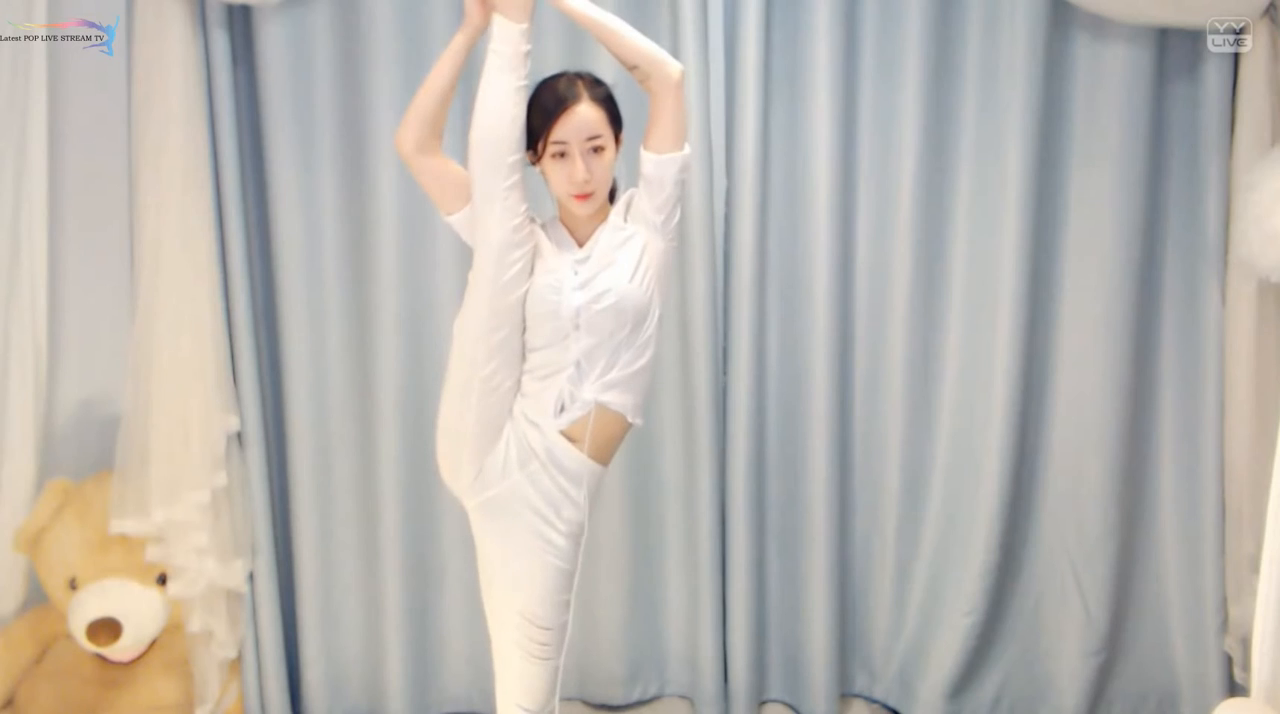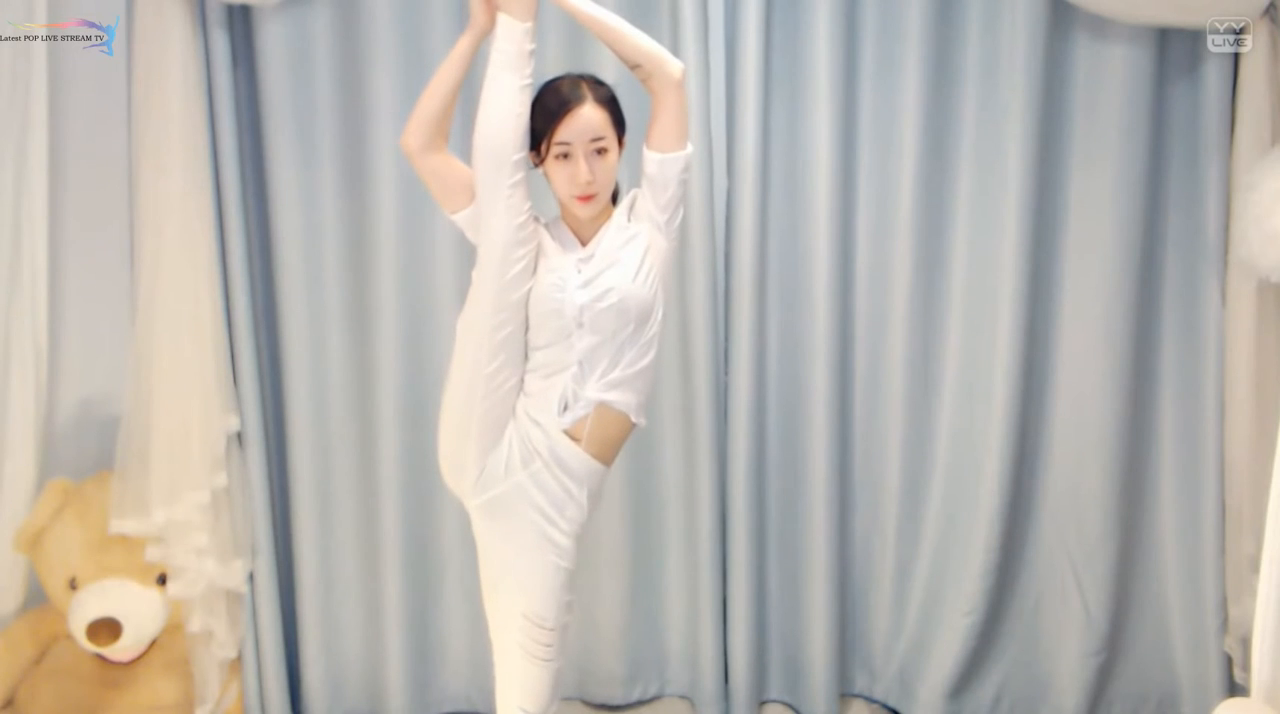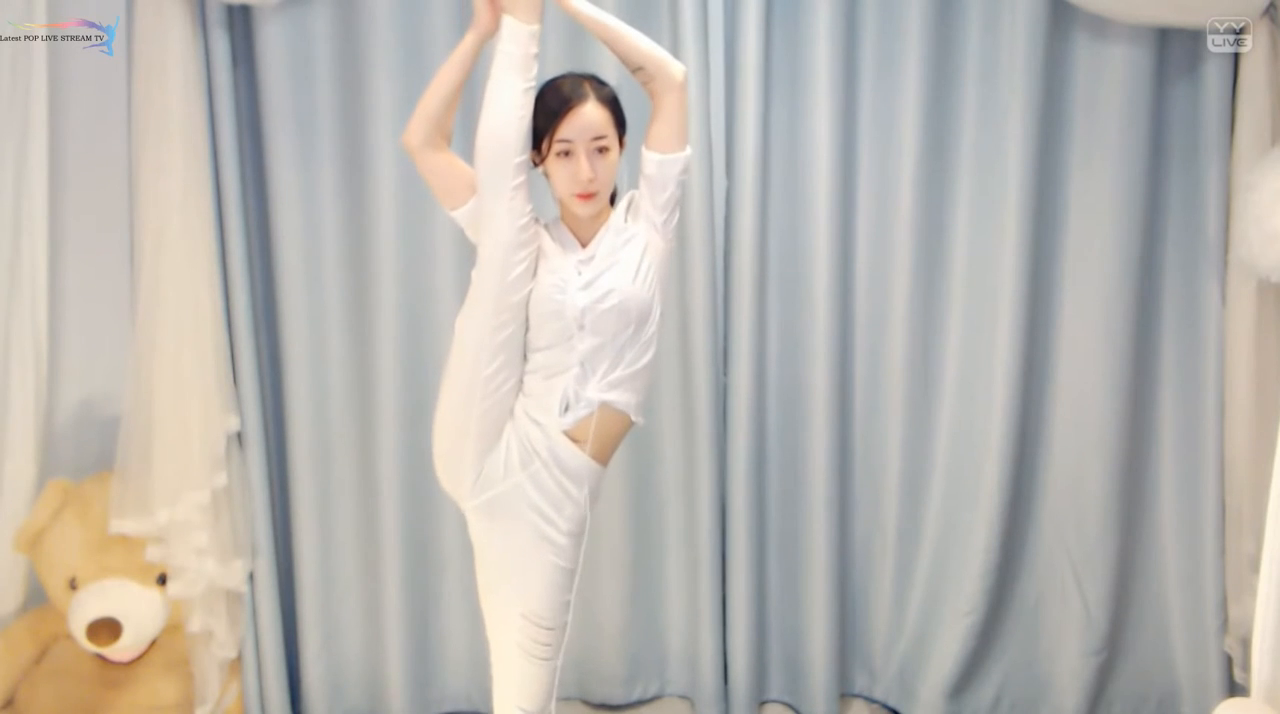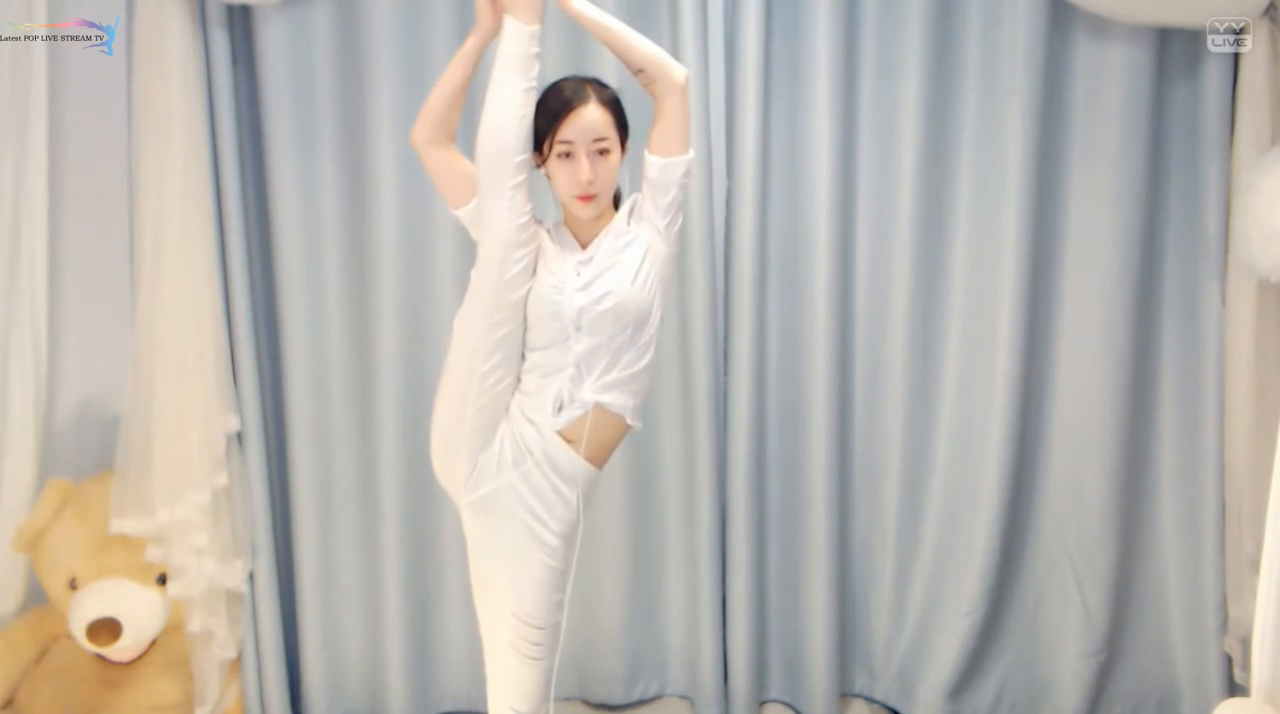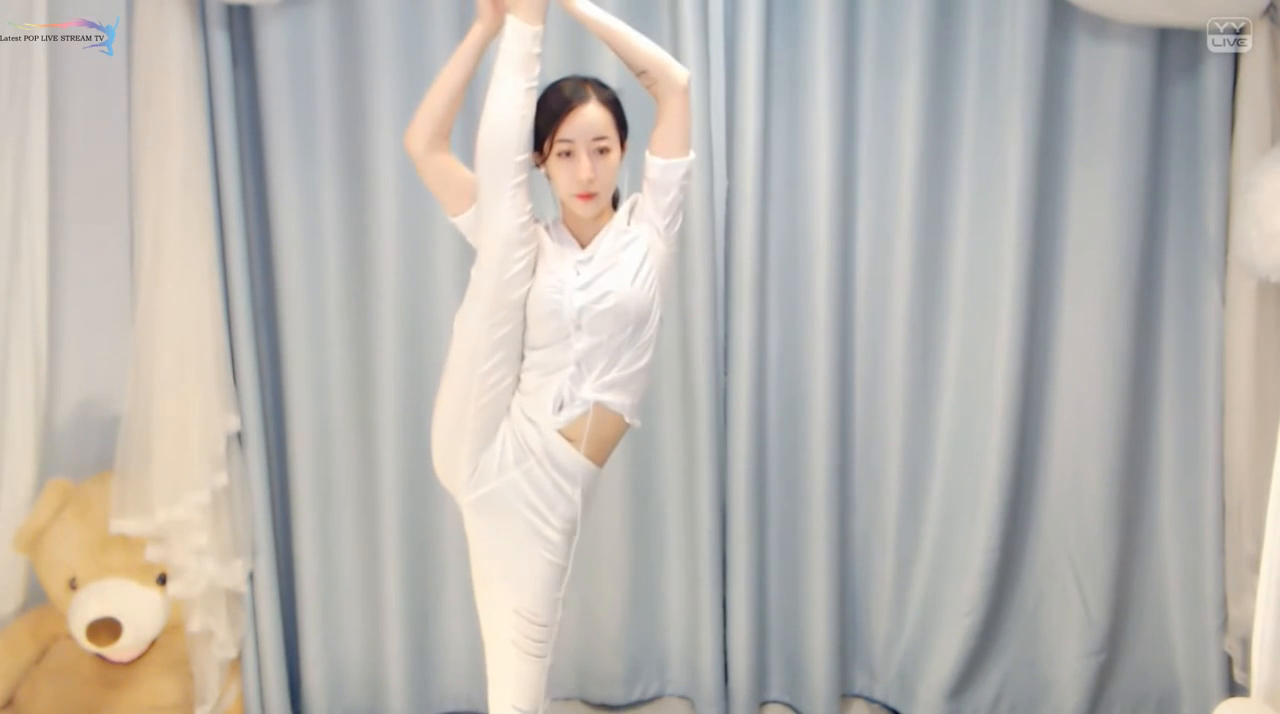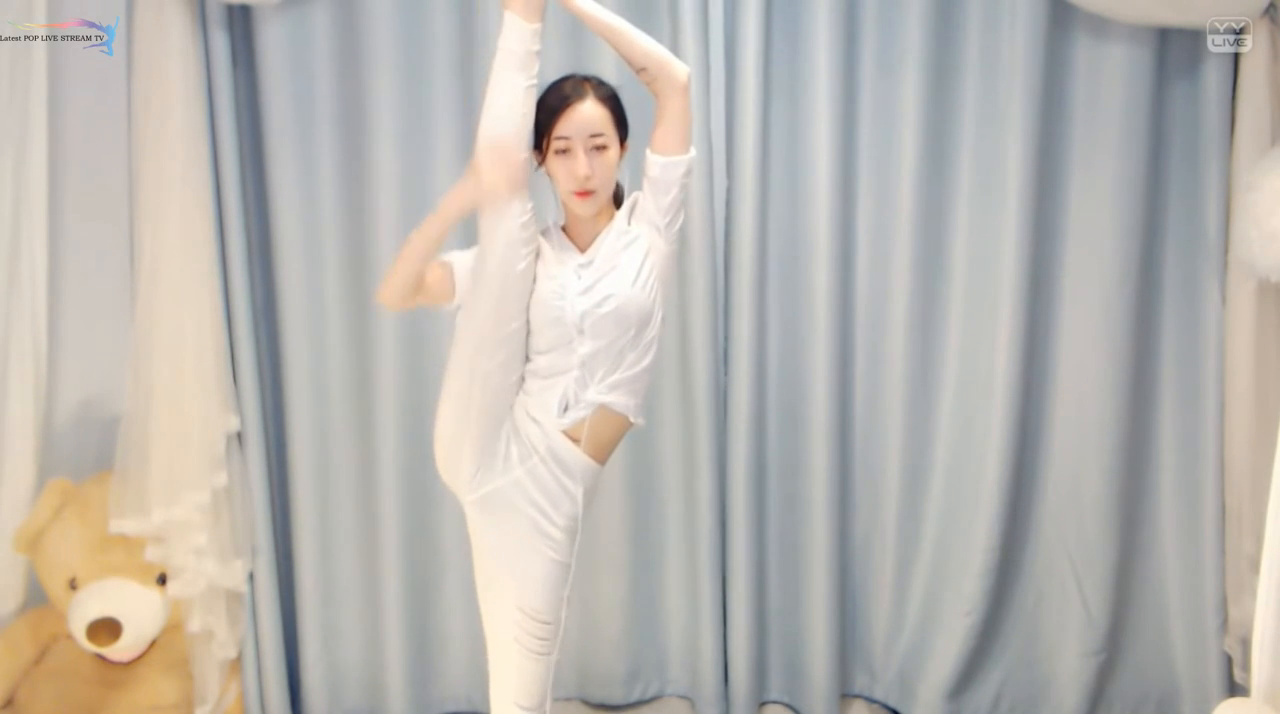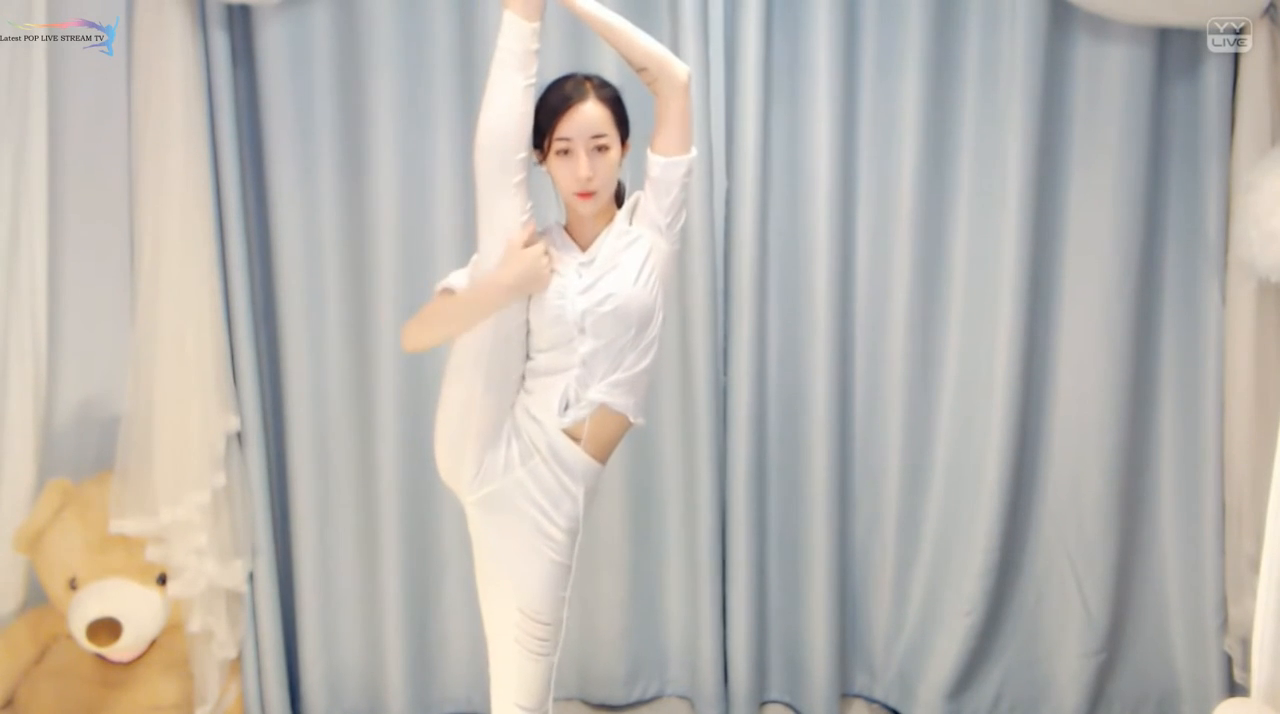
dt=0.5s
person 1, frame 1
left shoulder: (646, 225)
right shoulder: (524, 244)
left elbow: (666, 76)
right elbow: (416, 145)
left hip: (554, 482)
right hip: (495, 453)
person 1, frame 2
left shoulder: (649, 223)
right shoulder: (528, 244)
left elbow: (667, 75)
right elbow: (420, 144)
left hip: (555, 481)
right hip: (495, 451)
person 1, frame 3
left shoulder: (647, 224)
right shoulder: (526, 244)
left elbow: (669, 78)
right elbow: (422, 141)
left hip: (554, 483)
right hip: (492, 453)
person 1, frame 4
left shoulder: (649, 229)
right shoulder: (526, 245)
left elbow: (671, 81)
right elbow: (429, 138)
left hip: (546, 484)
right hip: (485, 448)
person 1, frame 5
left shoulder: (647, 228)
right shoulder: (525, 247)
left elbow: (672, 82)
right elbow: (422, 147)
left hip: (548, 483)
right hip: (486, 449)
person 1, frame 6
left shoulder: (650, 228)
right shoulder: (527, 255)
left elbow: (673, 80)
right elbow: (395, 293)
right wrist: (463, 196)
left hip: (550, 483)
right hip: (489, 451)
person 1, frame 7
left shoulder: (651, 226)
right shoulder: (528, 250)
left elbow: (672, 78)
right elbow: (413, 336)
right wrist: (502, 287)
left hip: (551, 482)
right hip: (492, 452)
